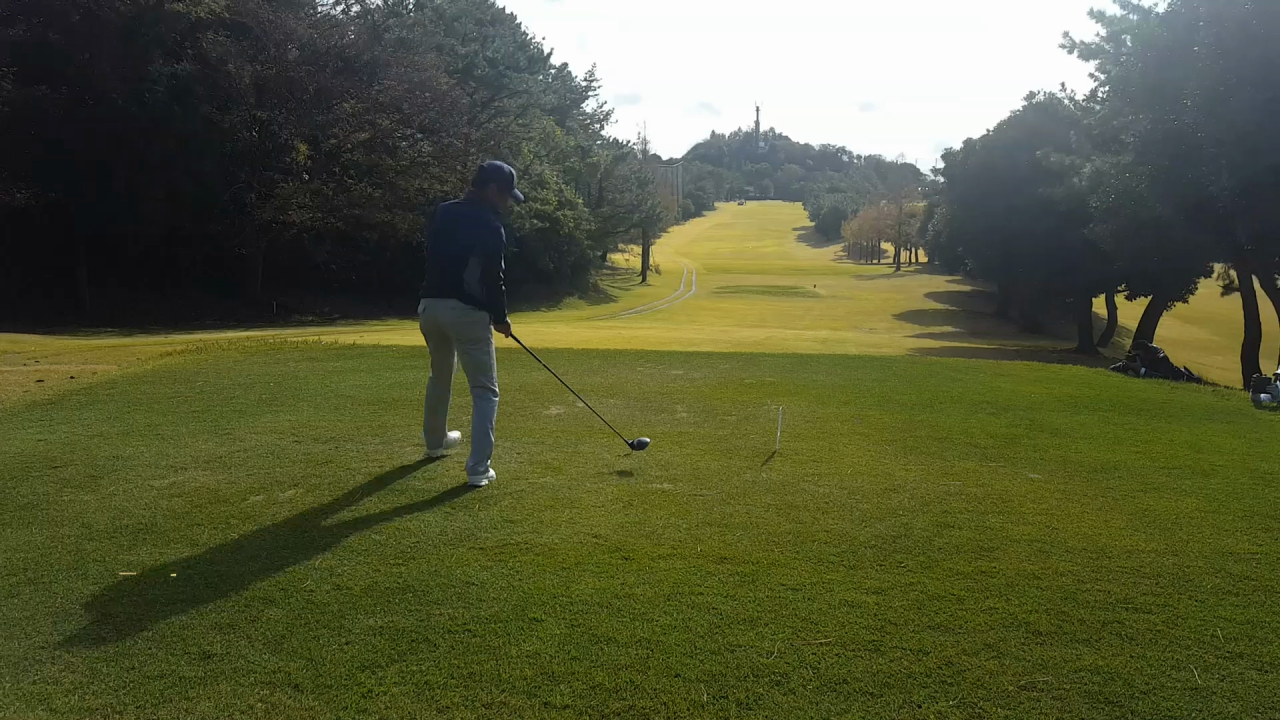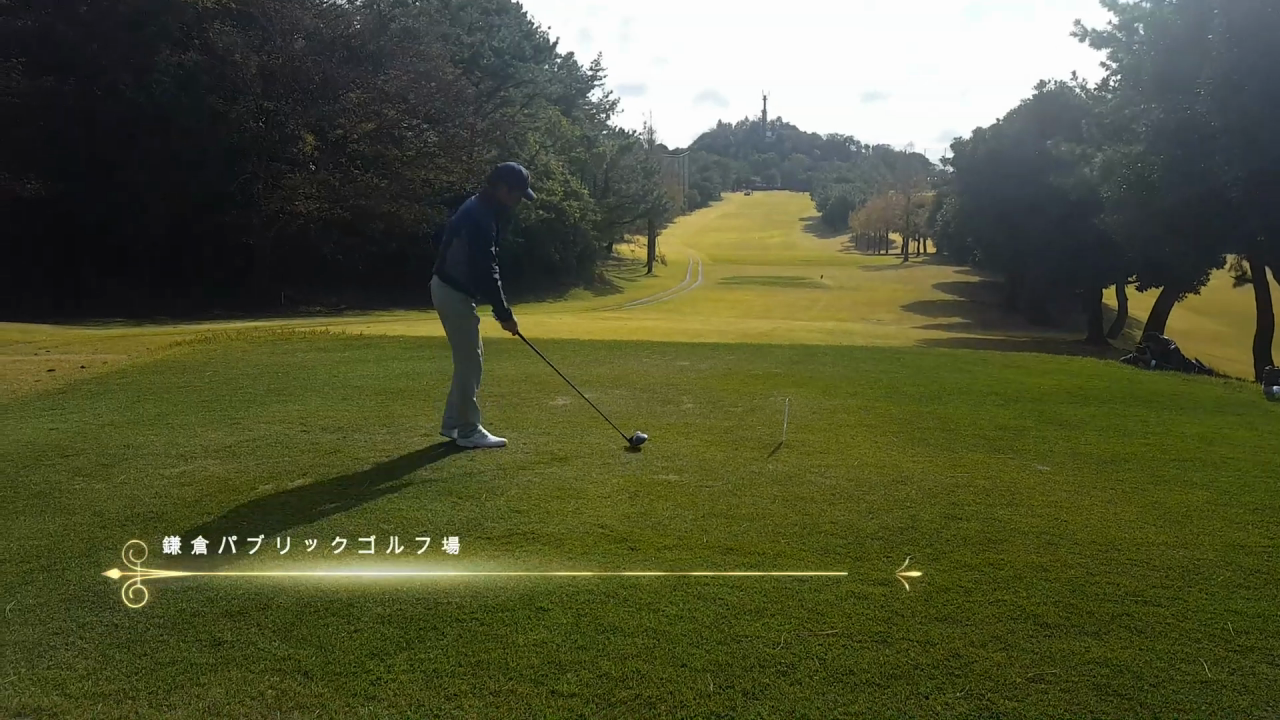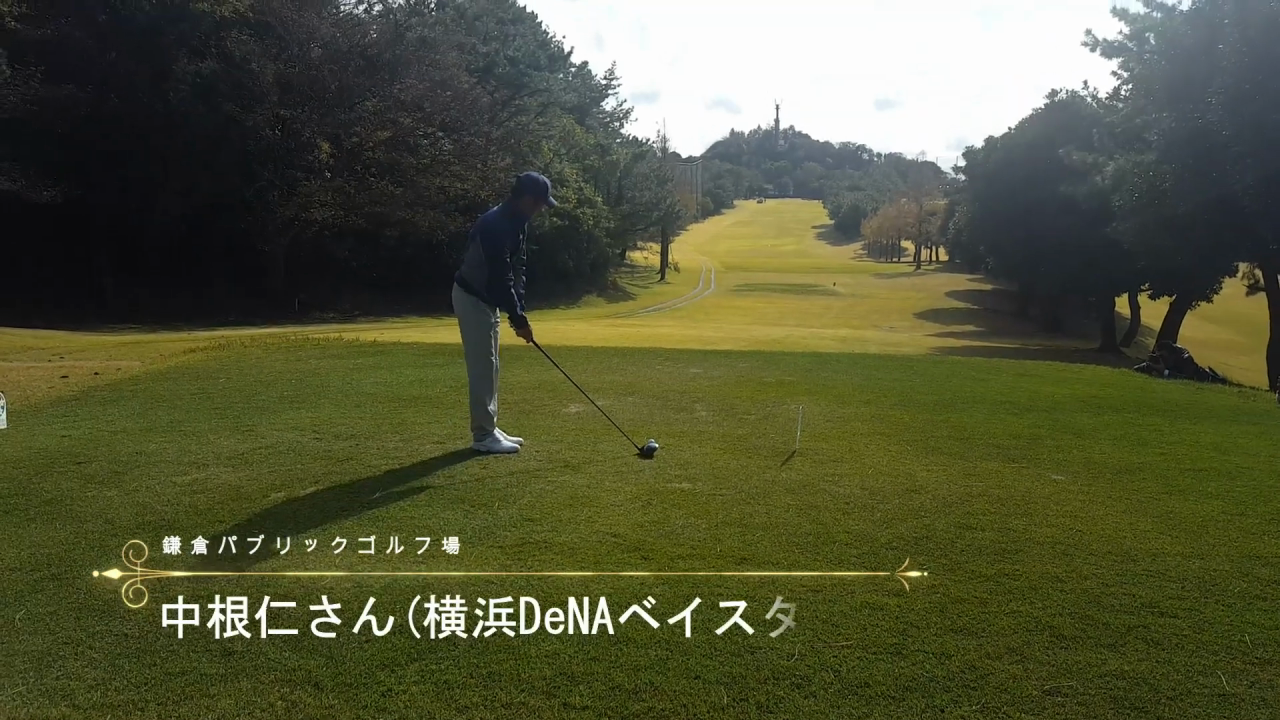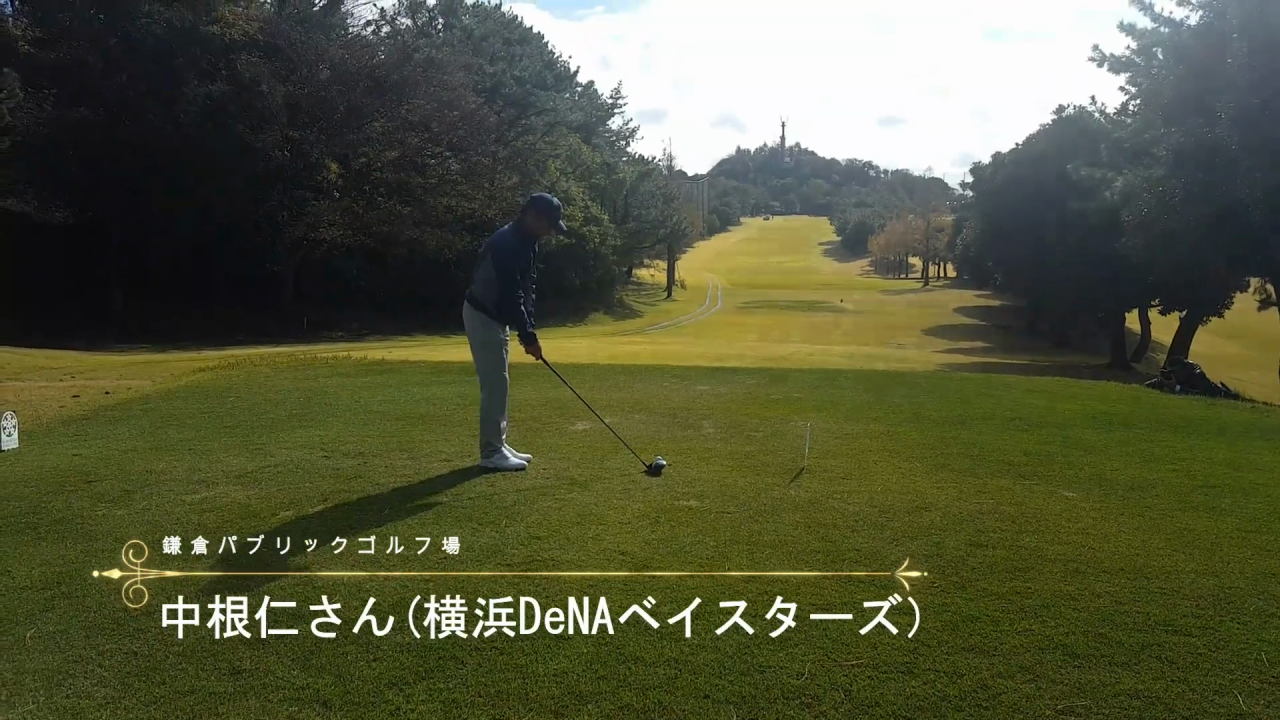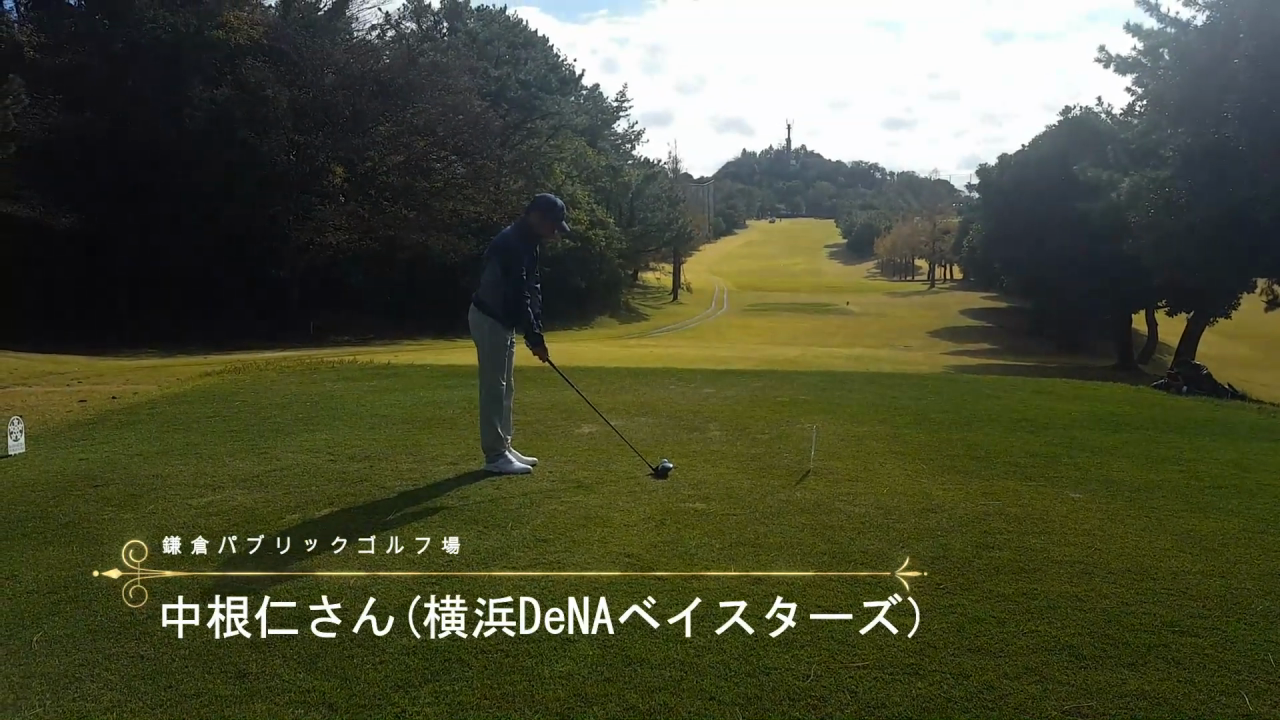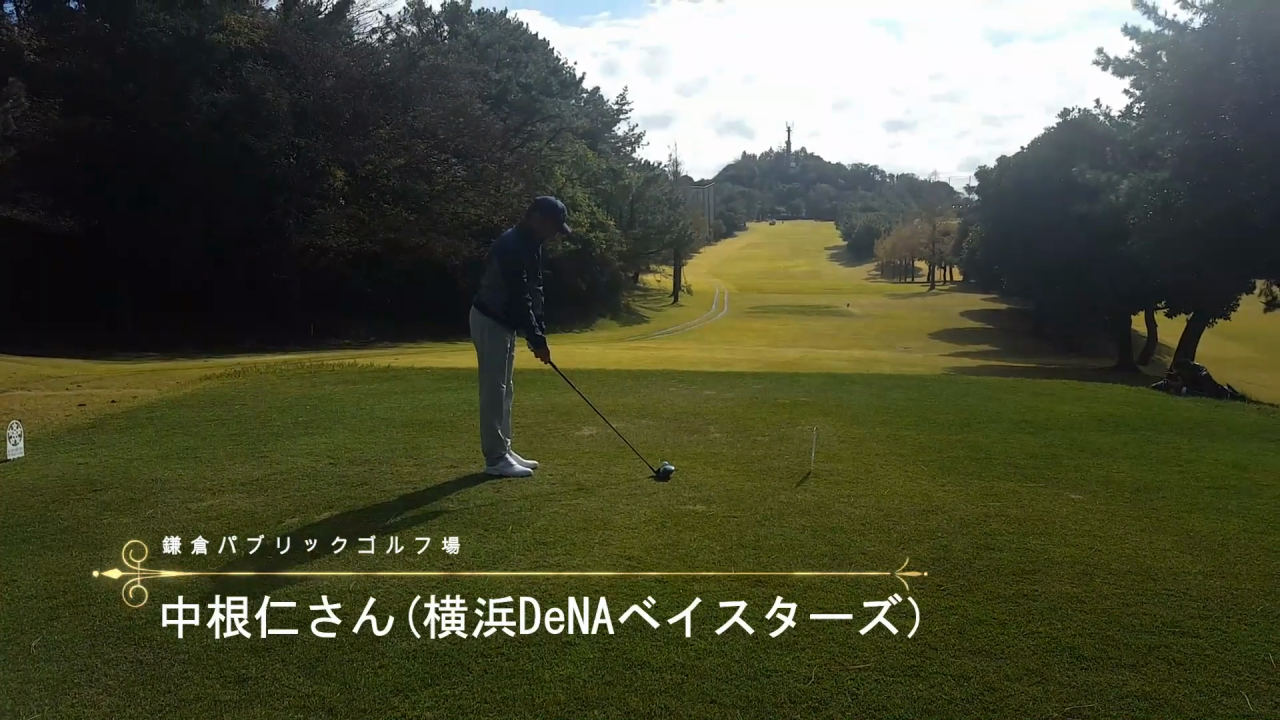
dt=0.7s
person 1, frame 1
left shoulder: (443, 213)
right shoulder: (490, 228)
left elbow: (435, 259)
right elbow: (493, 279)
right wrist: (500, 317)
left hip: (431, 305)
right hip: (467, 311)
left knee: (439, 374)
right knee: (484, 390)
left ankle: (436, 441)
right ankle: (478, 467)
person 1, frame 2
left shoulder: (483, 210)
right shoulder: (479, 217)
left elbow: (485, 266)
right elbow: (485, 271)
left wrist: (500, 308)
right wrist: (503, 313)
left hip: (455, 289)
right hip: (454, 292)
left knee: (469, 359)
right knee: (470, 361)
left ankle: (454, 422)
right ankle: (467, 430)
person 1, frame 3
left shoulder: (516, 223)
right shoulder: (495, 225)
left elbow: (516, 269)
right elbow: (500, 276)
left wrist: (519, 310)
right wrist: (517, 318)
left hip: (486, 299)
right hip: (472, 297)
left knee: (490, 365)
right knee: (483, 365)
left ankle: (489, 429)
right ankle: (483, 434)
person 1, frame 4
left shoulder: (527, 243)
right shoulder: (505, 243)
left elbow: (526, 289)
right elbow: (511, 294)
left wrist: (529, 330)
right wrist: (527, 335)
left hip: (497, 316)
right hip: (482, 315)
left knee: (499, 381)
right knee: (494, 382)
left ankle: (498, 444)
right ankle: (491, 451)
person 1, frame 5
left shoulder: (528, 243)
right shoulder: (510, 243)
left elbow: (531, 289)
right elbow: (517, 295)
left wrist: (536, 331)
right wrist: (534, 337)
left hip: (503, 321)
right hip: (489, 319)
left knee: (505, 387)
right knee: (494, 387)
left ankle: (504, 448)
right ankle: (495, 456)
person 1, frame 6
left shoulder: (531, 245)
right shoulder: (511, 245)
left elbow: (534, 291)
right elbow: (518, 297)
left wrist: (539, 332)
right wrist: (536, 338)
left hip: (503, 322)
right hip: (490, 321)
left knee: (503, 389)
right knee: (494, 389)
left ankle: (504, 451)
right ankle: (496, 459)
